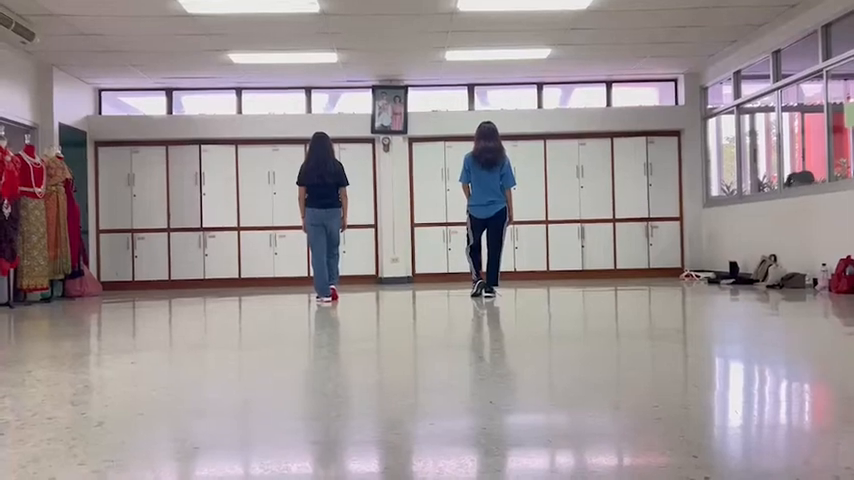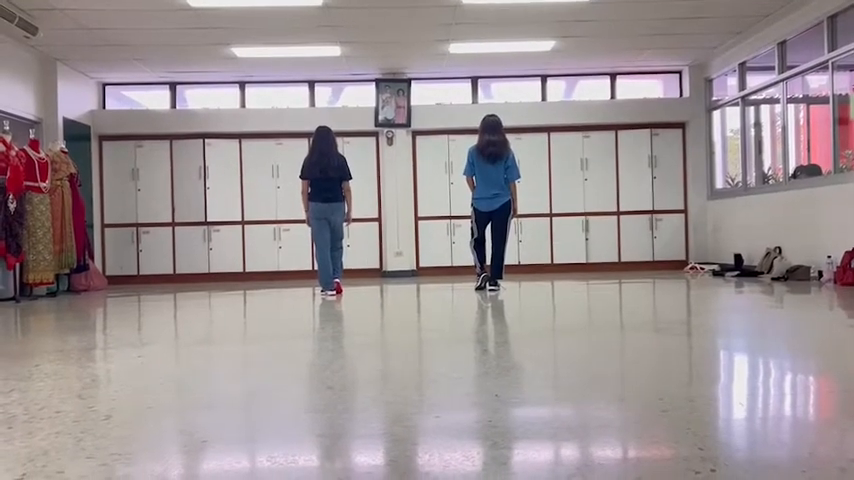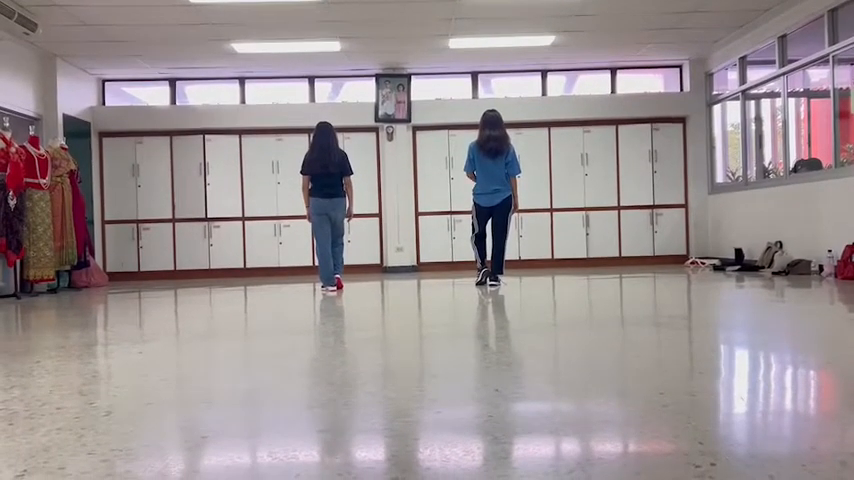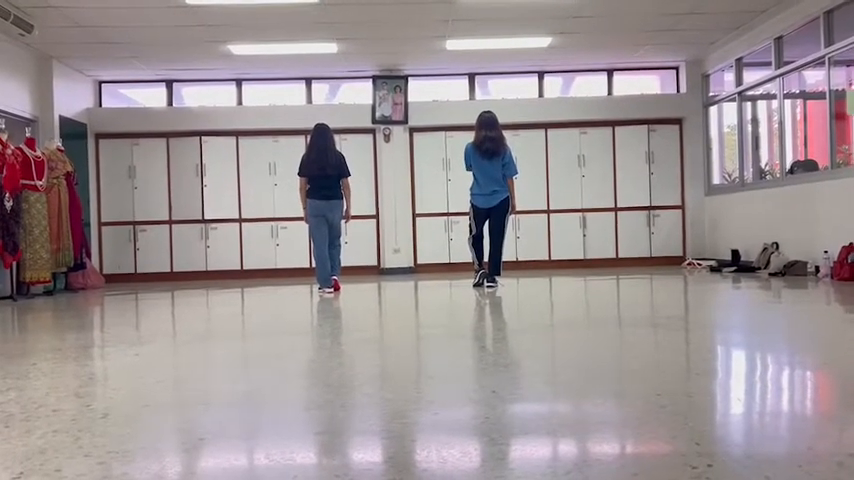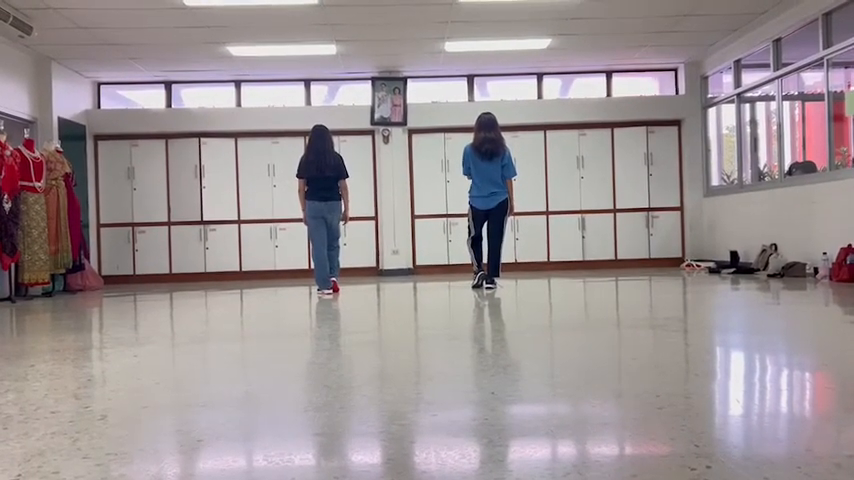
dt=1s
person 1, frame 1
left shoulder: (470, 159)
right shoulder: (502, 159)
left elbow: (465, 185)
right elbow: (507, 188)
right wrist: (511, 210)
left hip: (476, 211)
right hip: (498, 211)
left knee: (473, 247)
right knee: (494, 250)
left ankle: (477, 279)
right ankle: (490, 286)
person 1, frame 2
left shoulder: (474, 152)
right shoulder: (506, 152)
left elbow: (469, 178)
right elbow: (511, 181)
right wrist: (515, 203)
left hip: (480, 204)
right hip: (503, 203)
left knee: (477, 239)
right knee: (499, 243)
left ankle: (481, 272)
right ankle: (494, 280)
person 1, frame 3
left shoulder: (474, 147)
right shoulder: (507, 148)
left elbow: (470, 174)
right elbow: (512, 176)
right wrist: (515, 198)
left hip: (481, 199)
right hip: (503, 199)
left knee: (478, 235)
right knee: (499, 238)
left ankle: (482, 267)
right ankle: (495, 275)
person 1, frame 4
left shoulder: (471, 149)
right shoulder: (503, 149)
right elbow: (509, 177)
right wrist: (513, 200)
left hip: (479, 200)
right hip: (501, 200)
left knee: (475, 236)
right knee: (496, 239)
left ankle: (480, 269)
right ankle: (491, 276)
person 1, frame 5
left shoulder: (469, 150)
right shoulder: (502, 151)
right elbow: (508, 178)
right wrist: (511, 201)
left hip: (477, 202)
right hip: (499, 201)
left knee: (474, 238)
right knee: (495, 240)
left ankle: (479, 271)
right ankle: (490, 278)
person 2, frame 1
left shoulder: (306, 168)
right shoulder: (336, 166)
left elbow: (301, 196)
right elbow: (343, 194)
left wrist: (303, 217)
right wrist: (344, 216)
left hip: (313, 213)
right hip: (333, 212)
left knee: (318, 253)
right knee: (332, 251)
left ankle: (324, 292)
right ankle: (332, 284)
person 2, frame 2
left shoulder: (309, 161)
right shoulder: (340, 160)
left elbow: (304, 190)
right elbow: (346, 188)
left wrist: (307, 211)
right wrist: (349, 210)
left hip: (317, 207)
right hip: (336, 206)
left knee: (322, 247)
right knee: (336, 245)
left ankle: (328, 286)
right ankle: (336, 278)
person 2, frame 3
left shoulder: (310, 157)
right shoulder: (341, 155)
left elbow: (305, 185)
right elbow: (348, 183)
left wrist: (307, 207)
right wrist: (350, 205)
left hip: (318, 202)
right hip: (338, 202)
left knee: (323, 243)
right knee: (337, 240)
left ankle: (329, 282)
right ankle: (337, 274)
person 2, frame 4
left shoulder: (307, 159)
right shoulder: (338, 157)
left elbow: (303, 186)
right elbow: (345, 185)
left wrist: (305, 208)
right wrist: (348, 207)
left hip: (315, 204)
right hip: (335, 203)
left knee: (320, 244)
right knee: (334, 242)
left ankle: (326, 283)
right ankle: (334, 275)
person 2, frame 5
left shoulder: (305, 160)
right shoulder: (336, 159)
left elbow: (301, 188)
right elbow: (343, 186)
left wrist: (304, 210)
right wrist: (346, 209)
left hip: (313, 205)
right hip: (333, 204)
left knee: (319, 245)
right knee: (333, 243)
left ankle: (325, 285)
right ankle: (333, 277)
